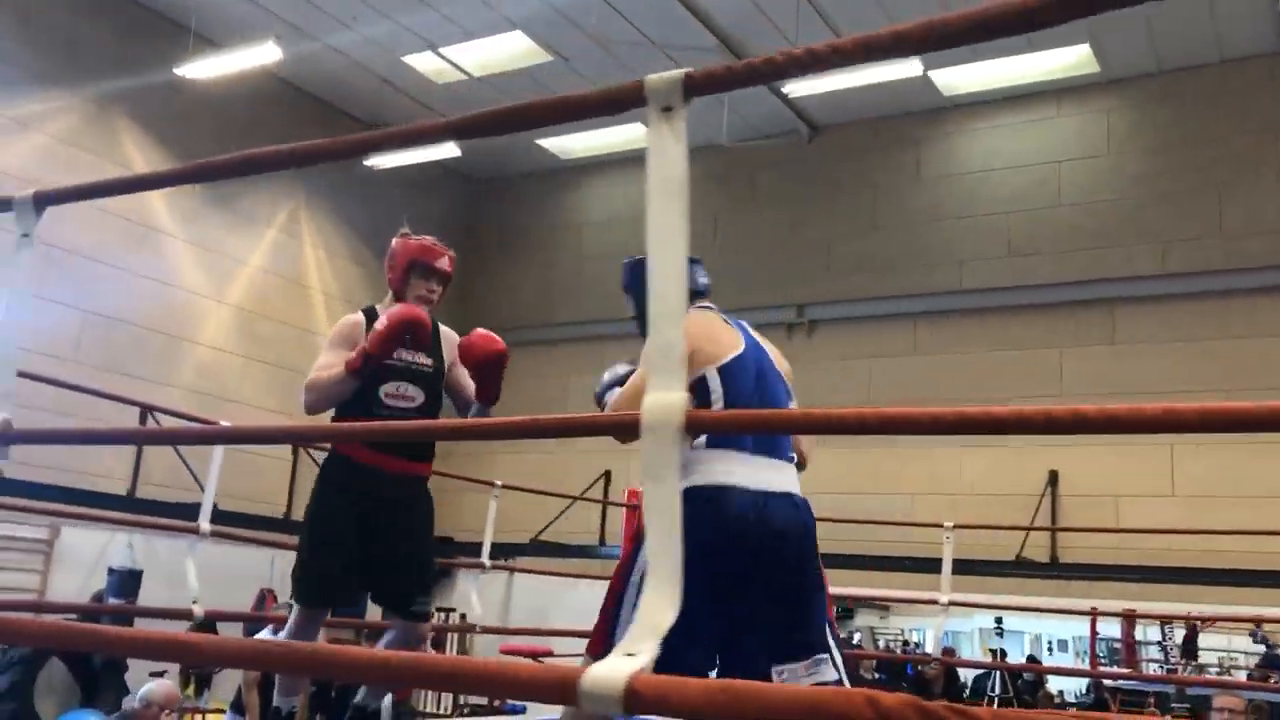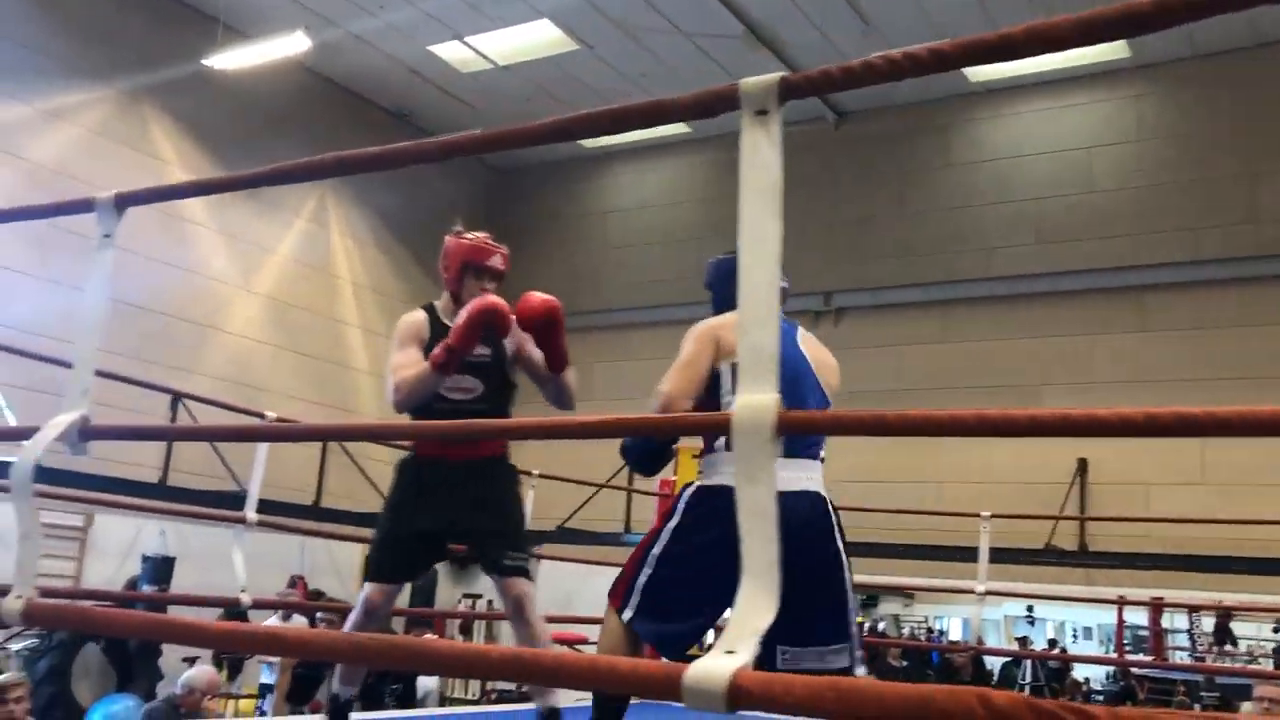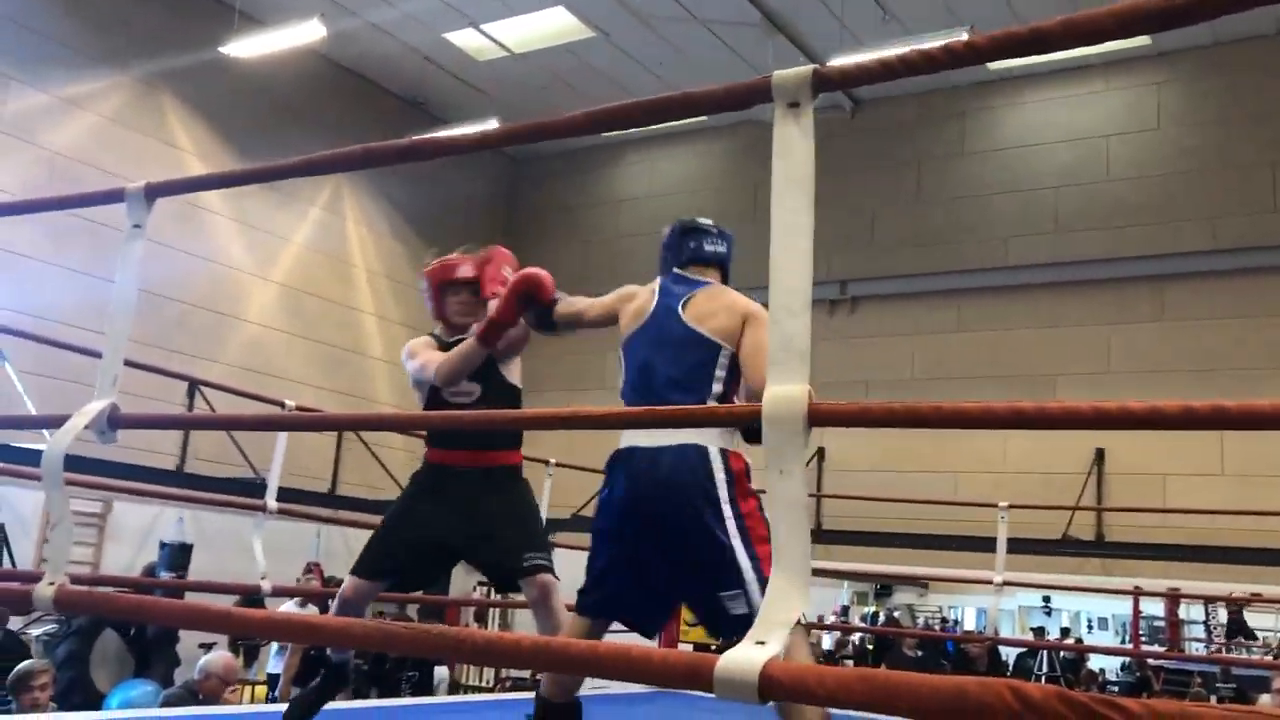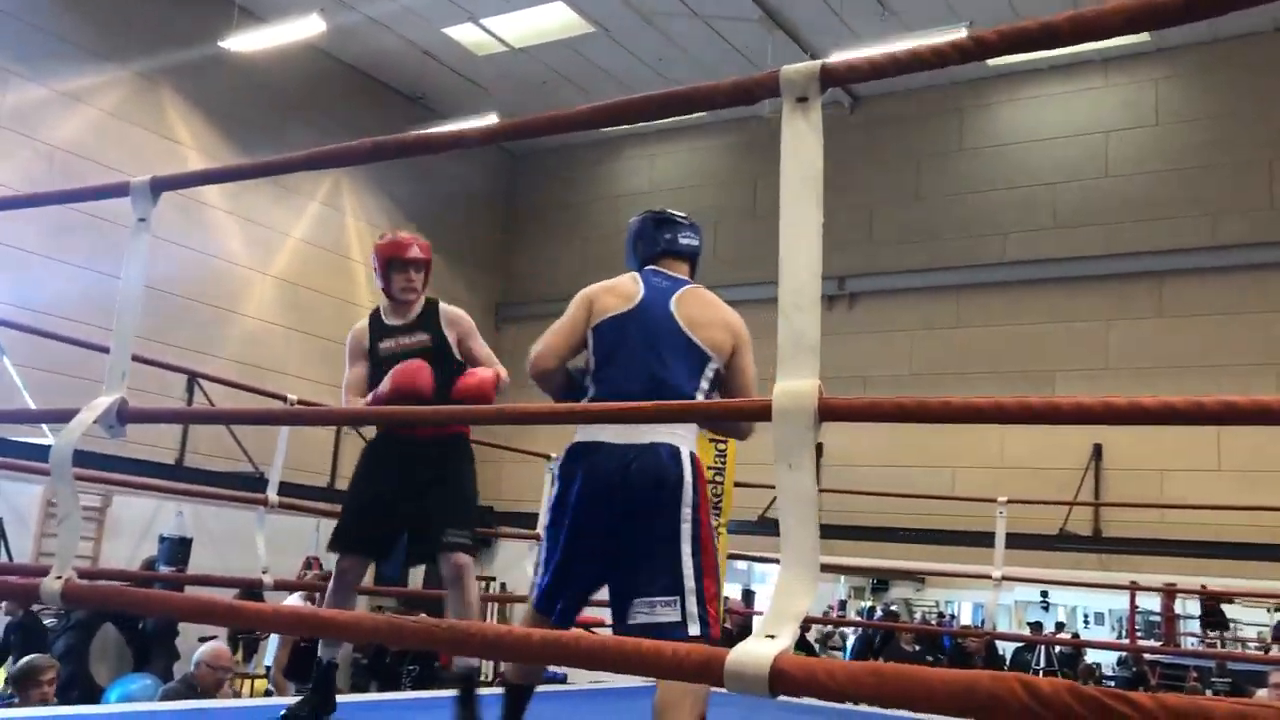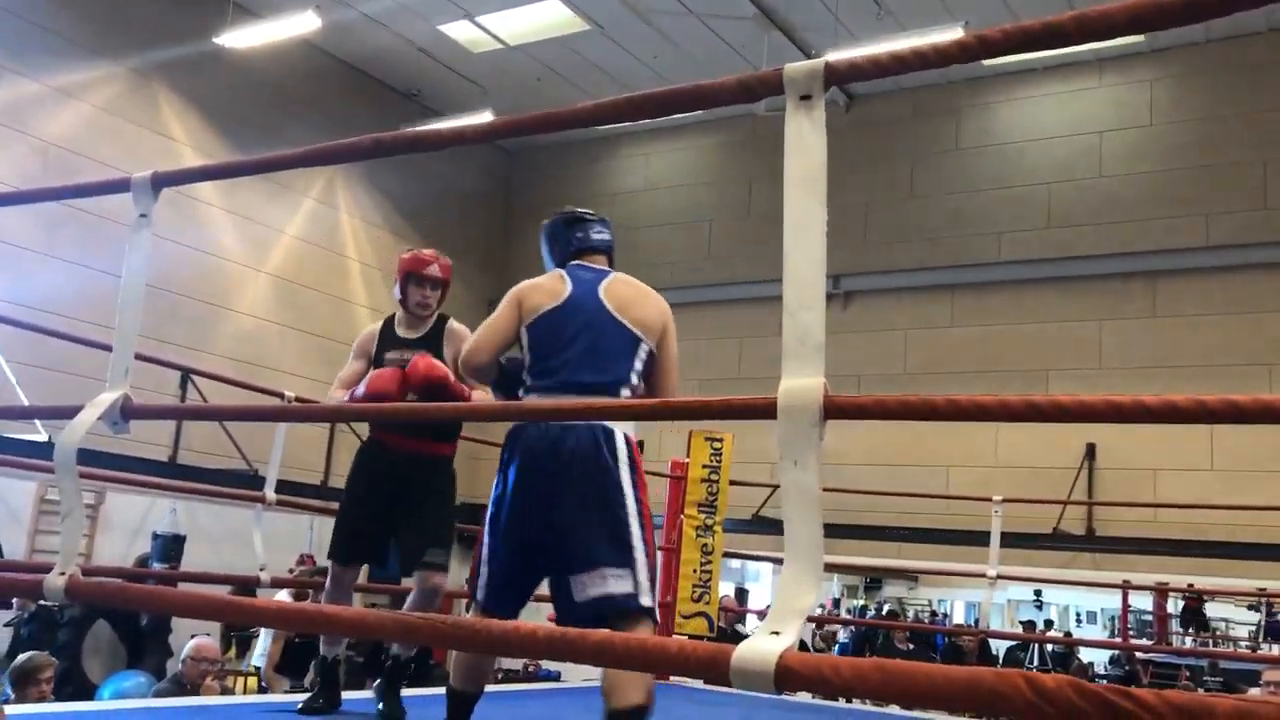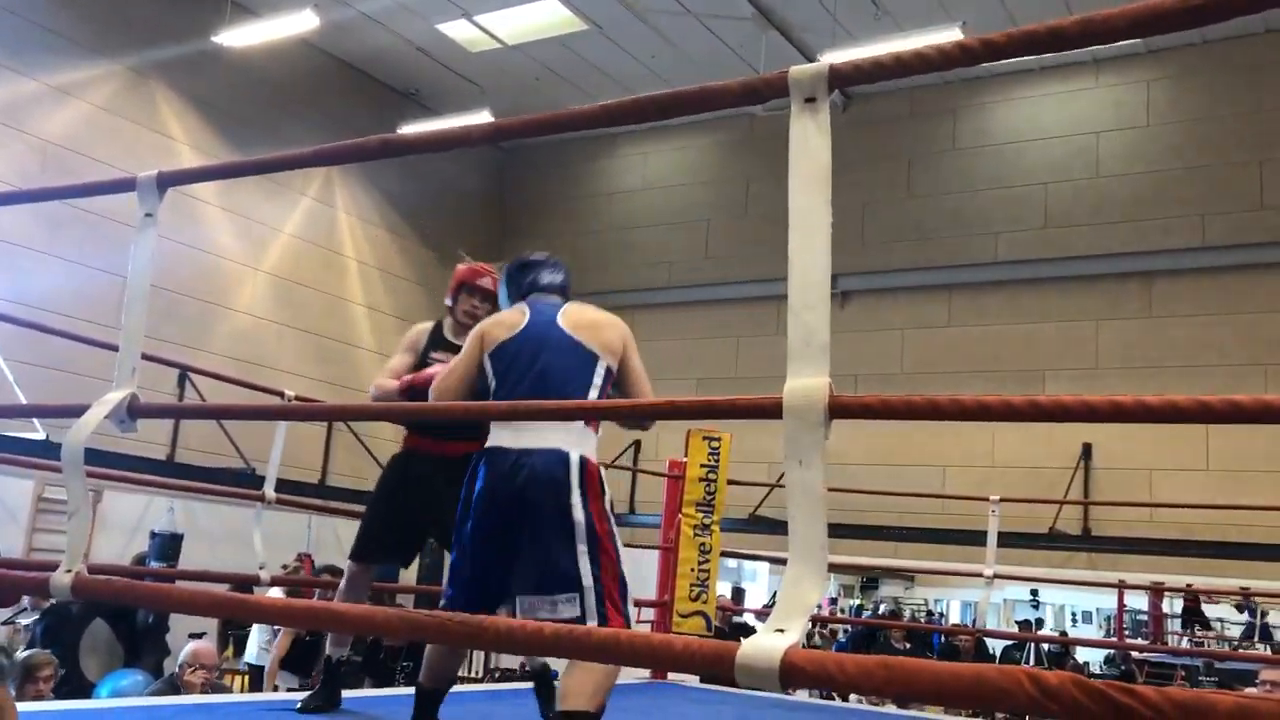
dt=0.3s
person 1, frame 1
left shoulder: (683, 334)
right shoulder: (770, 352)
left elbow: (625, 415)
left wrist: (611, 392)
left hip: (709, 510)
right hip: (787, 515)
person 1, frame 2
left shoulder: (715, 332)
right shoulder: (821, 356)
left elbow: (671, 406)
left wrist: (644, 443)
left hip: (725, 502)
right hip: (805, 509)
left knee: (628, 611)
right knee: (836, 674)
person 1, frame 3
left shoulder: (636, 301)
right shoulder: (743, 309)
left elbow: (569, 311)
right elbow: (762, 389)
left wrist: (544, 311)
right wrist: (755, 424)
left hip: (632, 469)
right hip: (700, 470)
left knee: (590, 615)
person 1, frame 4
left shoulder: (601, 294)
right shoulder: (725, 319)
left elbow: (540, 367)
right elbow: (740, 425)
left hip: (593, 460)
right hip: (667, 468)
left knee: (548, 605)
right knee: (683, 638)
person 1, frame 5
left shoulder: (531, 291)
right shoulder: (652, 304)
left elbow: (474, 361)
right elbow: (663, 401)
left hip: (532, 445)
right hip: (603, 449)
left knee: (491, 605)
right knee: (629, 617)
person 1, frame 6
left shoulder: (492, 327)
right shoulder: (610, 328)
left elbow: (441, 403)
left hip: (497, 465)
right hip: (564, 469)
left knee: (463, 612)
right knee: (600, 631)
person 2, frame 1
left shoulder: (447, 343)
right shoulder: (356, 327)
left elbow: (476, 421)
right elbow: (311, 399)
left wrist: (488, 389)
right wrist: (369, 355)
left hip: (407, 492)
right hip: (348, 483)
left knee: (412, 628)
right knee: (310, 611)
person 2, frame 2
left shoulder: (512, 330)
right shoulder: (416, 325)
left elbow: (565, 403)
right elbow: (400, 398)
left wrist: (556, 350)
right wrist: (454, 346)
left hip: (487, 475)
right hip: (427, 473)
left knee: (517, 593)
right knee: (375, 599)
person 2, frame 3
left shoulder: (503, 335)
right shoulder: (420, 348)
left elbow: (514, 337)
right elbow: (442, 375)
right wrist: (494, 323)
left hip: (498, 484)
right hip: (439, 482)
left knee: (542, 587)
right knee: (353, 593)
right ankle: (333, 675)
person 2, frame 4
left shoulder: (451, 319)
right shoulder: (364, 332)
left elbow: (497, 372)
right elbow: (352, 405)
left wrist: (487, 385)
right wrist: (382, 399)
left hip: (446, 454)
right hip: (388, 453)
left knee: (458, 563)
right knee: (345, 569)
person 2, frame 5
left shoulder: (455, 336)
right shoulder: (374, 337)
left elbow: (485, 400)
right elbow: (335, 395)
left wrist: (454, 390)
right wrist: (359, 395)
left hip: (431, 470)
right hip: (378, 463)
left knee: (431, 583)
right knee: (341, 572)
left ankle: (393, 676)
person 2, frame 6
right shoulder: (422, 337)
right elbow: (379, 391)
right wrist: (412, 384)
left hip: (464, 470)
right hip: (415, 464)
right knee: (361, 570)
left ankle: (539, 675)
right ankle: (331, 679)
